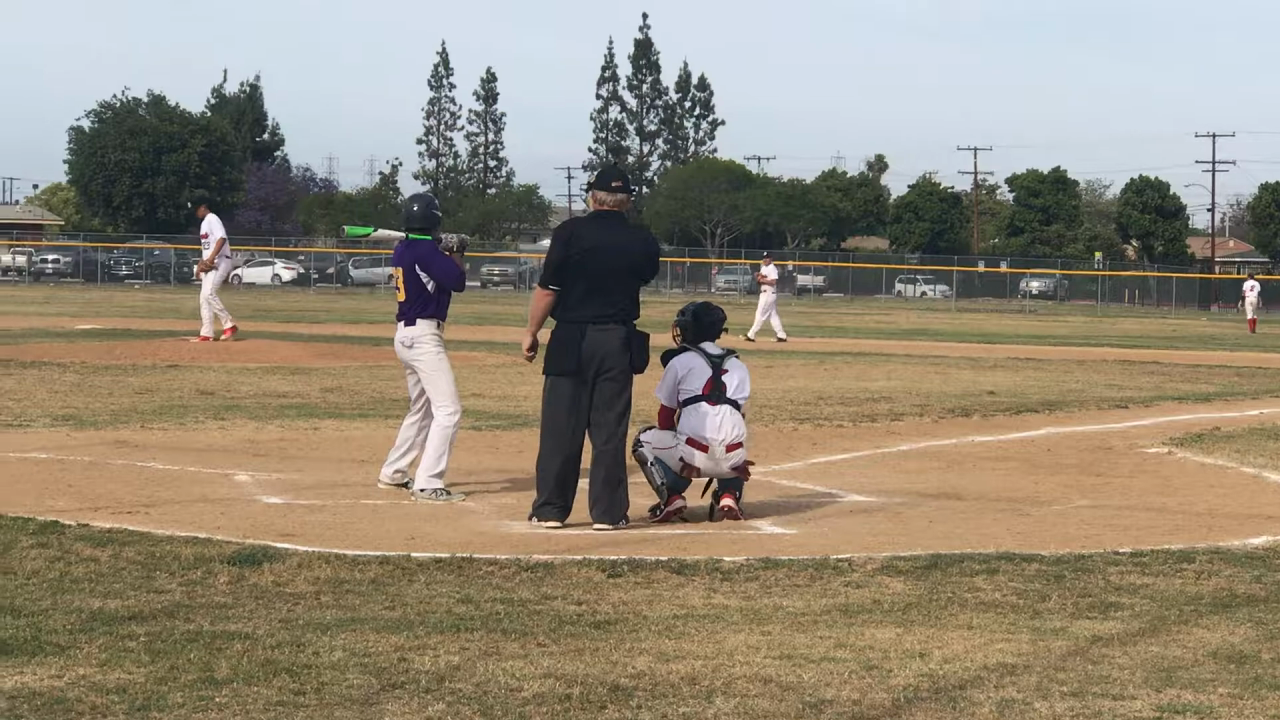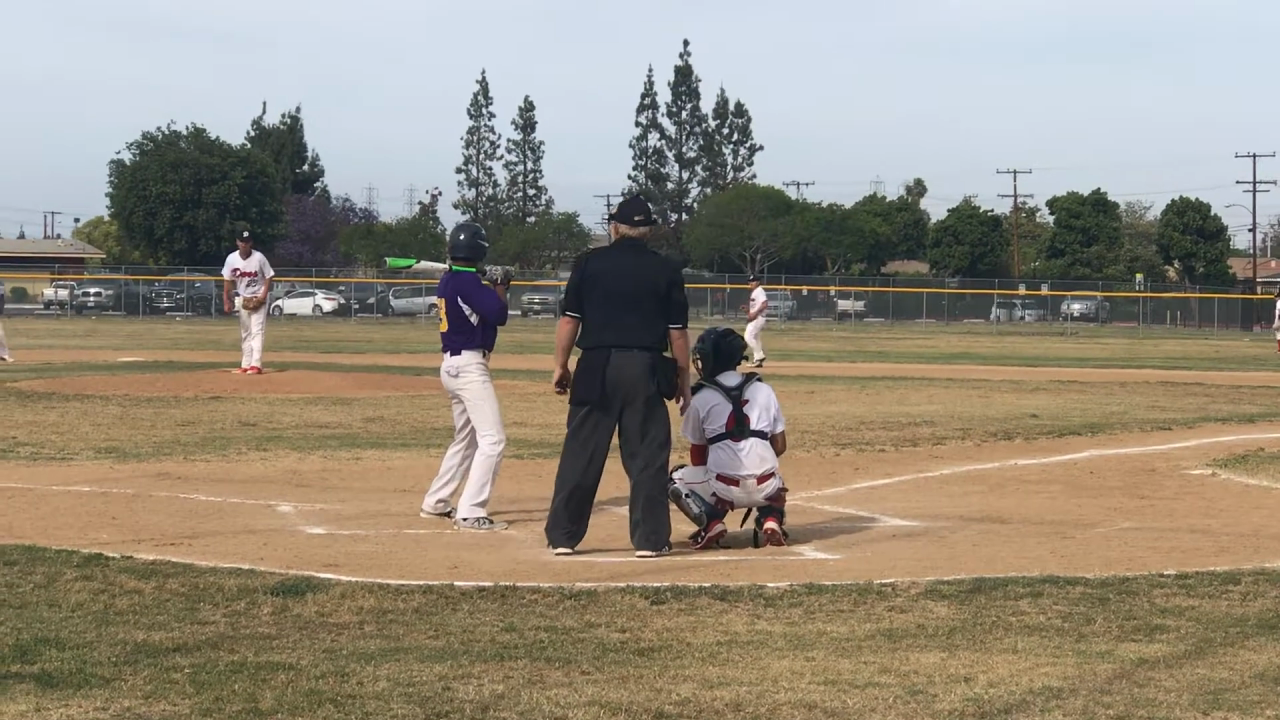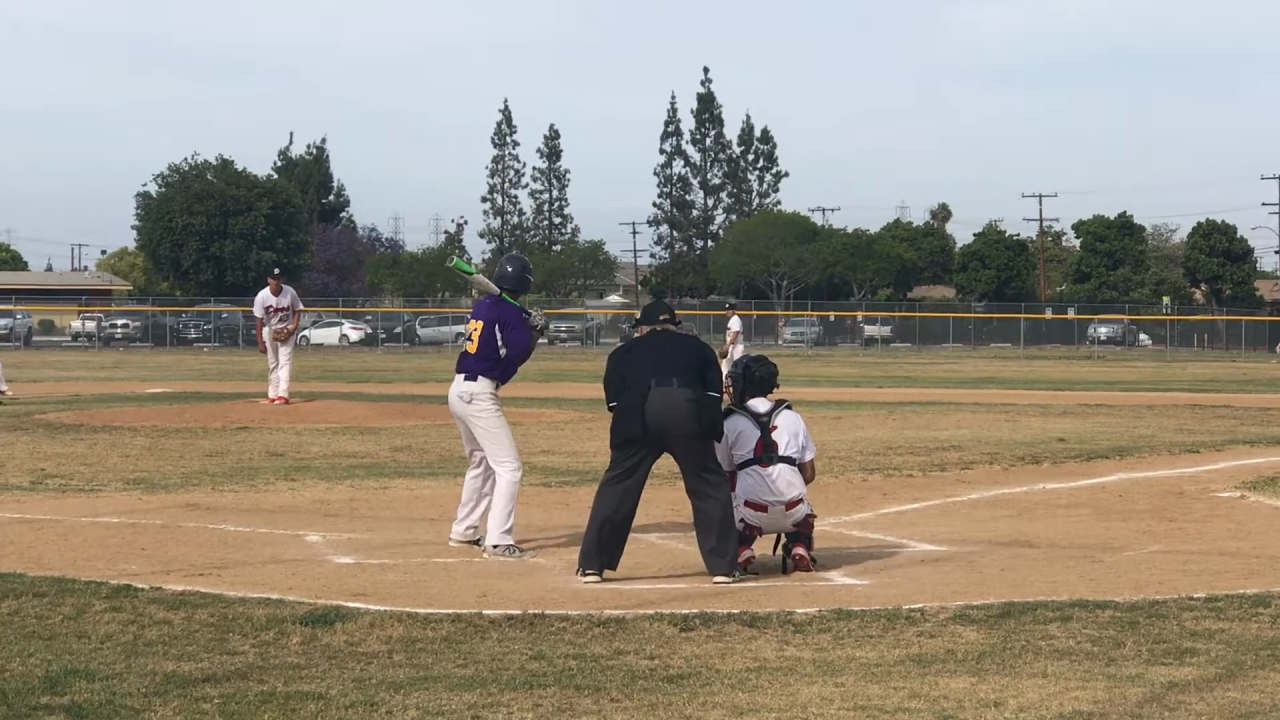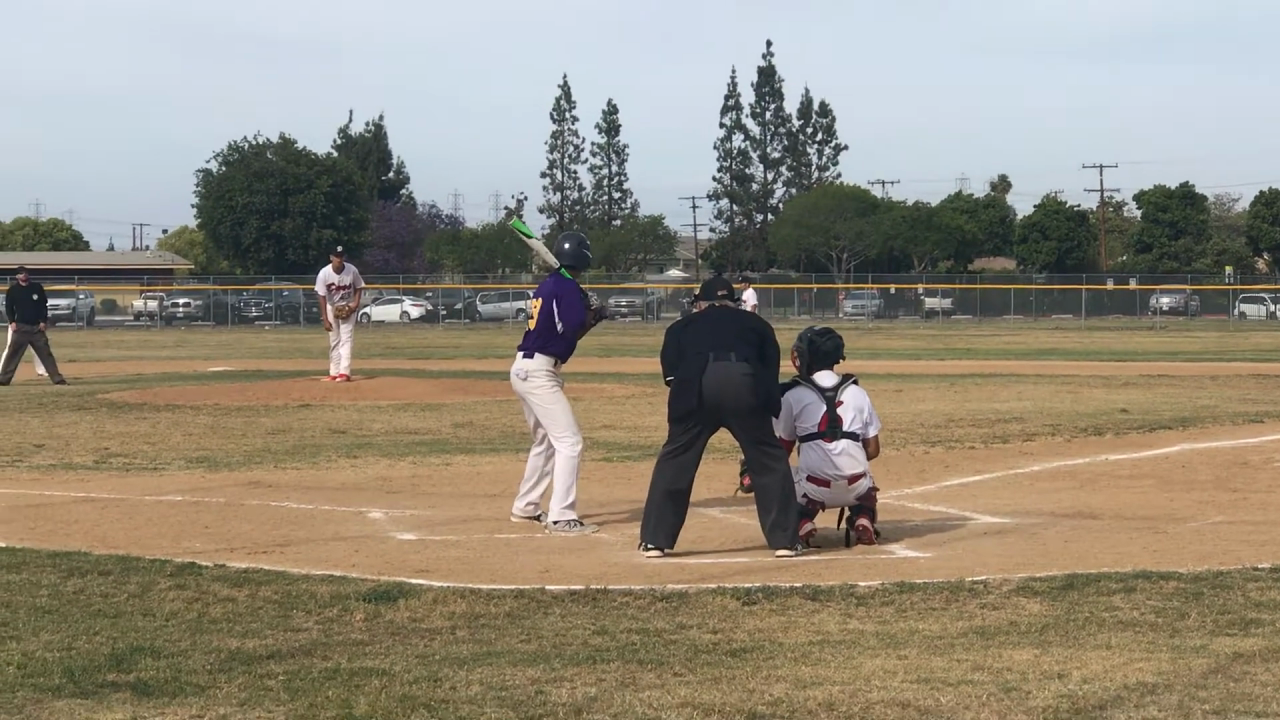
dt=1s
person 1, frame 1
left shoulder: (570, 232)
right shoulder: (644, 242)
left elbow: (547, 290)
left wrist: (531, 333)
left hip: (571, 340)
right hip: (618, 342)
left knee: (560, 426)
right knee: (610, 431)
left ankle: (550, 509)
right ankle: (608, 512)
person 1, frame 2
left shoulder: (589, 262)
right shoulder: (666, 269)
left elbow: (569, 320)
right elbow: (677, 332)
left wrist: (561, 366)
right wrist: (684, 379)
left hip: (596, 368)
right hip: (645, 369)
left knee: (580, 454)
right knee: (647, 458)
left ankle: (562, 536)
right ankle: (650, 539)
person 1, frame 3
left shoulder: (623, 352)
right shoulder: (697, 346)
left elbow: (617, 405)
right elbow: (713, 397)
left wrist: (629, 454)
right wrist: (700, 442)
left hip: (638, 410)
right hip: (688, 406)
left knee: (617, 484)
right knee: (710, 485)
left ankle: (591, 565)
right ankle: (723, 566)
person 1, frame 4
left shoulder: (680, 327)
right shoulder: (756, 323)
left elbow: (671, 373)
right elbow: (771, 367)
left wrist: (686, 406)
right wrist: (767, 403)
left hip: (696, 387)
right hip: (745, 384)
left knee: (674, 460)
right knee: (770, 460)
left ankle: (654, 540)
right ankle: (784, 540)
person 2, frame 1
left shoulder: (402, 249)
right shoulder: (425, 249)
right elbow: (458, 282)
left wrist: (444, 252)
right wrist: (456, 253)
left hip: (408, 334)
right hip: (423, 336)
left knee: (421, 410)
right knee: (447, 410)
left ankle: (392, 473)
right ankle: (427, 484)
person 2, frame 2
left shoulder: (448, 280)
right shoulder: (468, 281)
right elbow: (499, 315)
left wrist: (491, 286)
right wrist: (500, 286)
left hip: (454, 365)
right hip: (469, 366)
left knee: (466, 439)
right knee: (492, 439)
left ankle: (435, 502)
right ankle: (470, 513)
person 2, frame 3
left shoulder: (482, 306)
right shoulder: (511, 311)
right elbow: (518, 355)
left wrist: (529, 330)
right wrist: (536, 331)
left hip: (460, 390)
right hip: (479, 393)
left knee: (481, 464)
right knee: (508, 466)
left ankle: (463, 531)
right ankle: (498, 541)
person 2, frame 4
left shoulder: (546, 286)
right shoulder: (568, 287)
right elbow: (573, 329)
left wrist: (592, 319)
right wrist: (592, 312)
left hip: (526, 368)
right hip: (538, 372)
left knee: (546, 441)
right knee: (569, 441)
left ankle: (525, 507)
right ankle: (561, 517)
person 3, frame 1
left shoulder: (680, 361)
right shoulder: (739, 366)
left elbow: (665, 418)
left wrist: (676, 444)
left hip: (692, 455)
right hip: (731, 459)
left knee: (645, 441)
left ankle: (671, 497)
right ankle: (730, 496)
person 3, frame 2
left shoulder: (701, 398)
right shoulder: (764, 390)
left elbow: (697, 455)
right elbow: (780, 446)
left hip: (724, 489)
right hip: (763, 488)
left knee: (677, 479)
left ankle: (710, 523)
right ankle: (771, 520)
person 3, frame 3
left shoulder: (730, 423)
right shoulder: (793, 417)
right elbow: (809, 474)
left hip: (752, 516)
right hip: (793, 514)
left ankle: (740, 550)
right ankle: (799, 548)
person 3, frame 4
left shoulder: (794, 395)
right shoulder: (858, 392)
left elbow: (782, 451)
right elbow: (872, 450)
left hip: (815, 489)
right hip: (856, 489)
left ankle: (802, 523)
right ankle: (862, 520)
